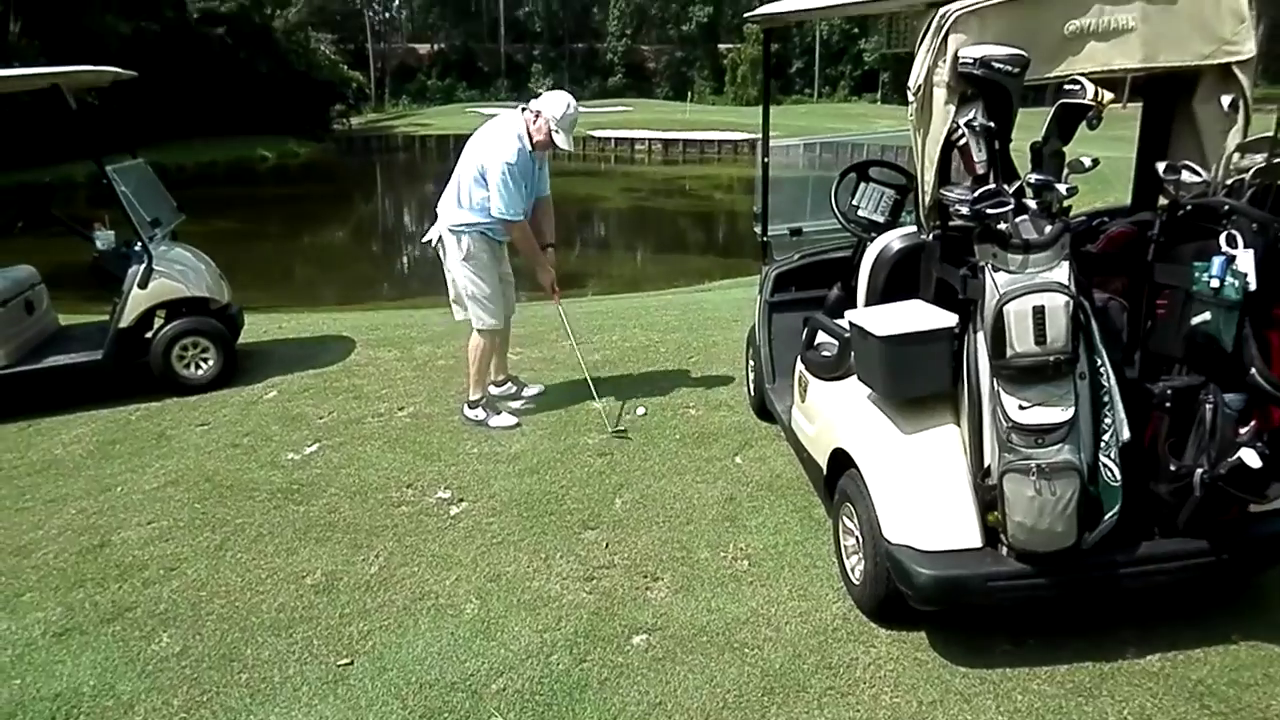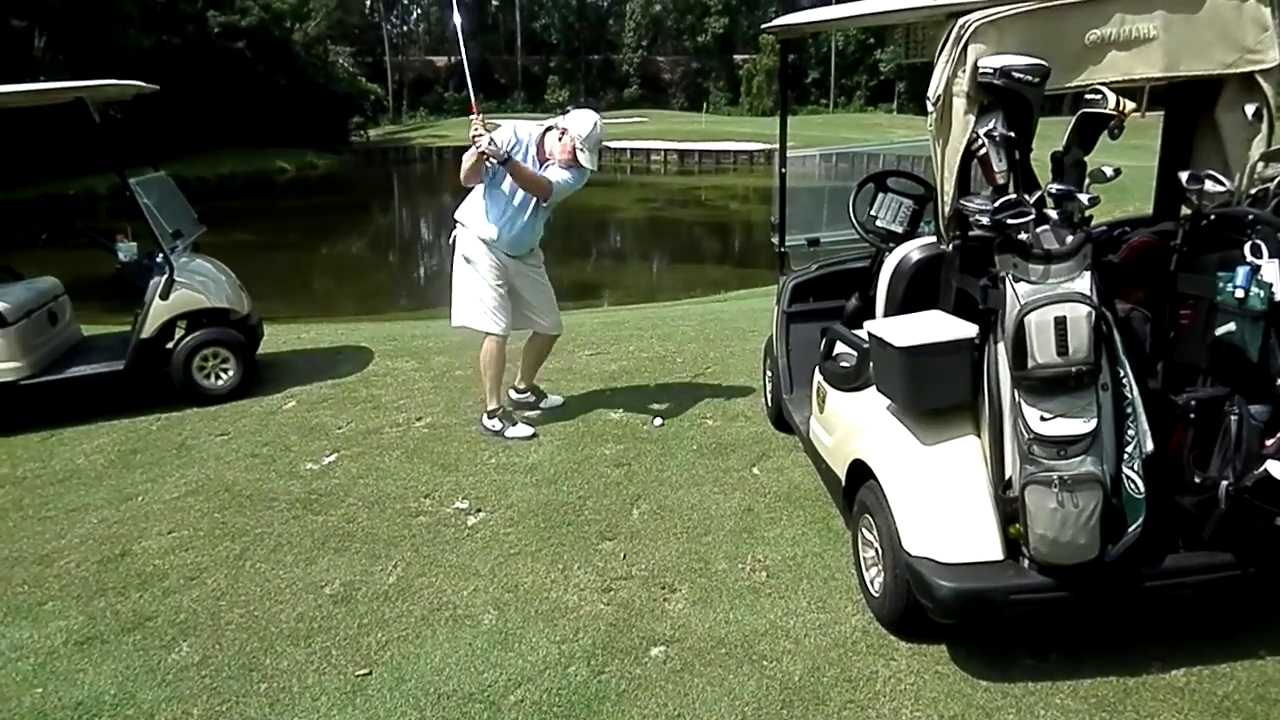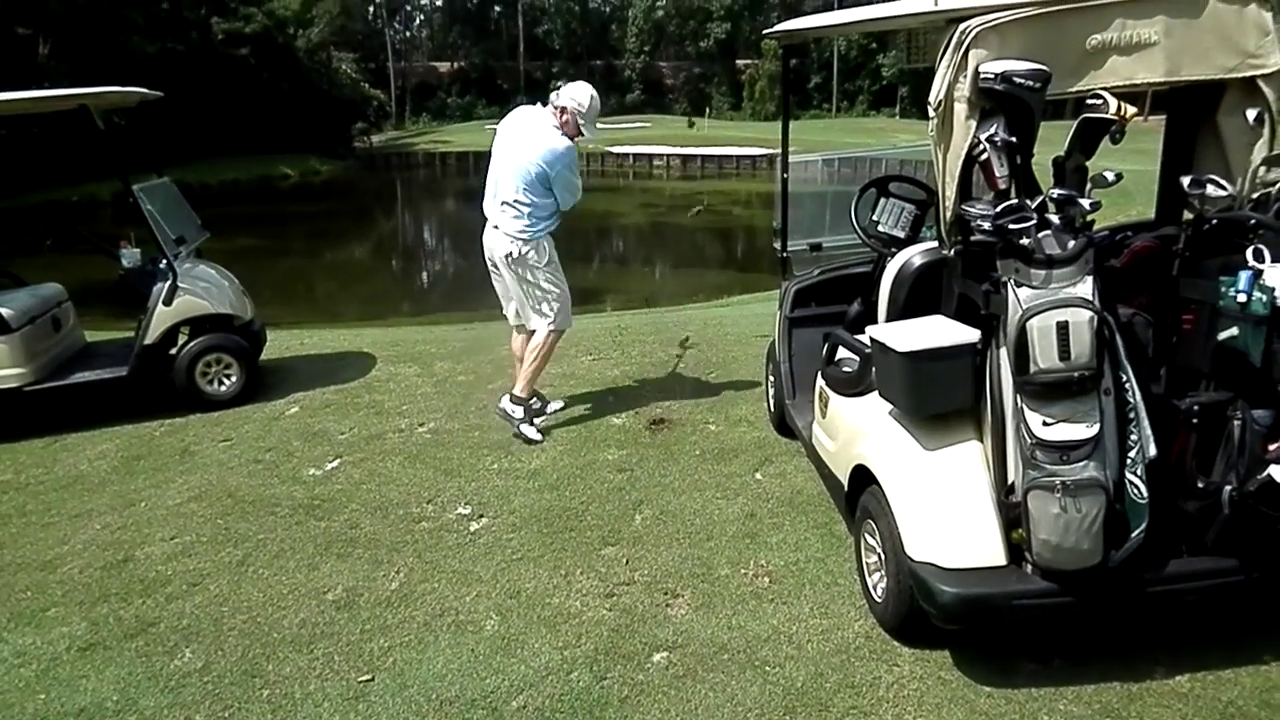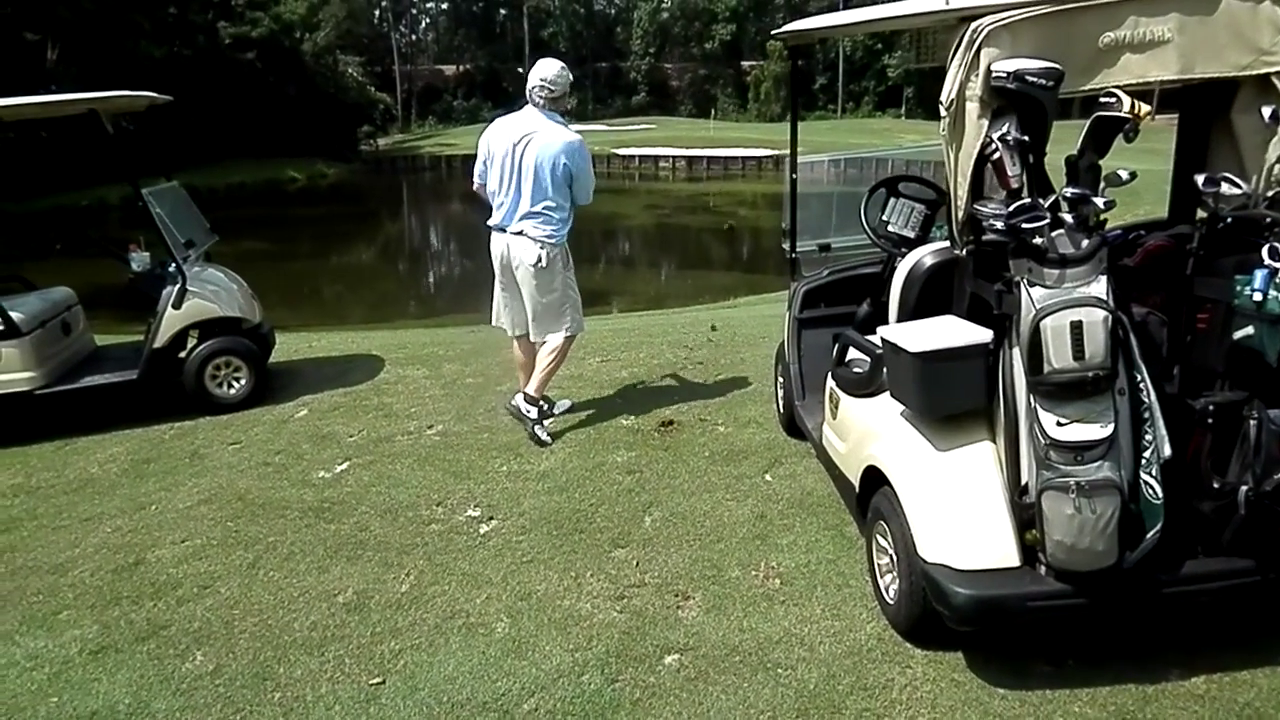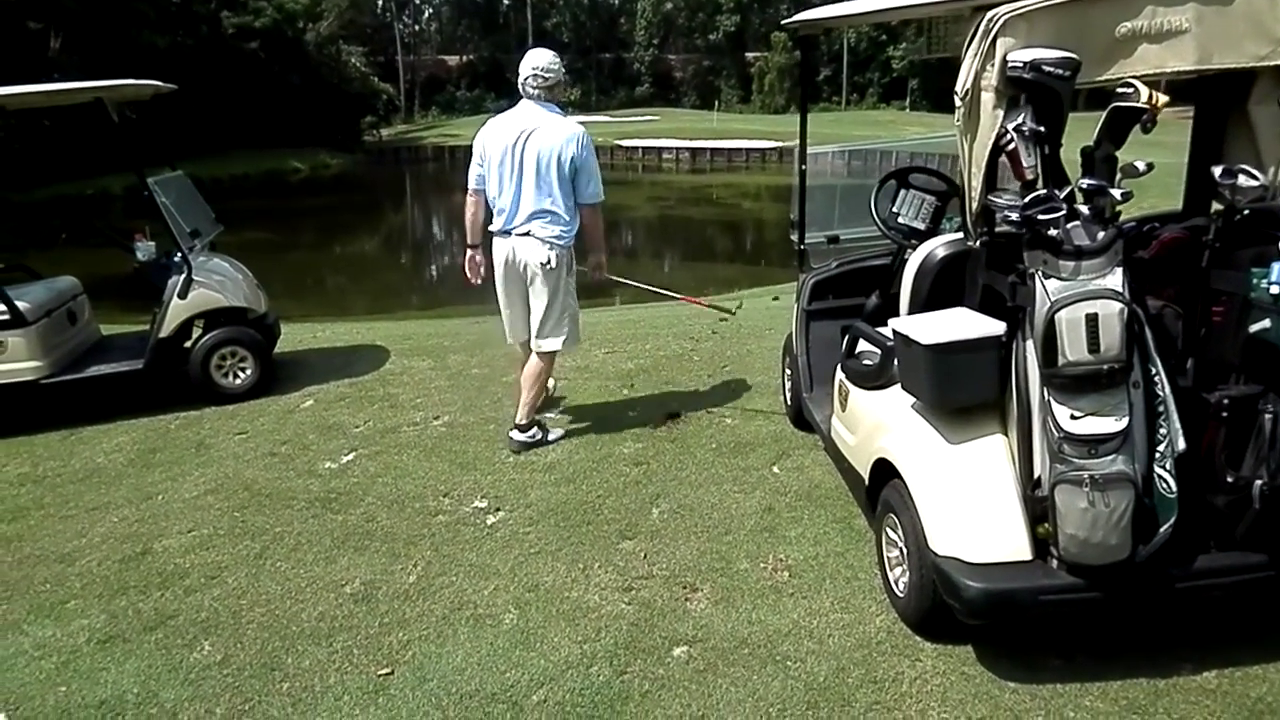
dt=0.5s
person 1, frame 1
left shoulder: (537, 143)
right shoulder: (505, 146)
left elbow: (541, 196)
right elbow: (511, 219)
left wrist: (550, 248)
right wrist: (541, 266)
left hip: (493, 236)
right hip: (466, 235)
left knee: (502, 310)
right knee: (487, 320)
left ankle: (500, 382)
right ankle: (476, 403)
person 1, frame 2
left shoulder: (577, 169)
right shoulder: (515, 134)
left elbow: (542, 188)
right elbow: (467, 178)
left wrist: (504, 160)
right wrist: (477, 153)
left hip: (524, 253)
right hip: (481, 243)
left knee: (549, 327)
right knee: (495, 329)
left ankle: (523, 389)
right ankle: (493, 413)
person 1, frame 3
left shoulder: (517, 116)
right shoulder: (560, 148)
right elbow: (569, 202)
right wrist: (545, 205)
left hip: (496, 233)
right hip: (525, 243)
left knee: (524, 321)
right knee: (552, 321)
left ankle: (526, 394)
right ankle: (517, 399)
person 1, frame 4
left shoulder: (496, 130)
right shoulder: (570, 143)
left elbow: (479, 186)
right elbow: (582, 199)
left hip: (501, 240)
right hip: (541, 246)
left knee: (521, 329)
right knee: (562, 329)
left ankle: (533, 399)
right ankle: (530, 398)
person 1, frame 5
left shoulder: (492, 130)
right shoulder: (573, 135)
left elbow: (474, 196)
right elbow: (590, 204)
left wrist: (473, 246)
right wrist: (597, 252)
left hip: (503, 245)
right hip: (548, 248)
left knee: (520, 332)
right knee: (544, 341)
left ankle: (534, 395)
right ankle: (524, 427)
